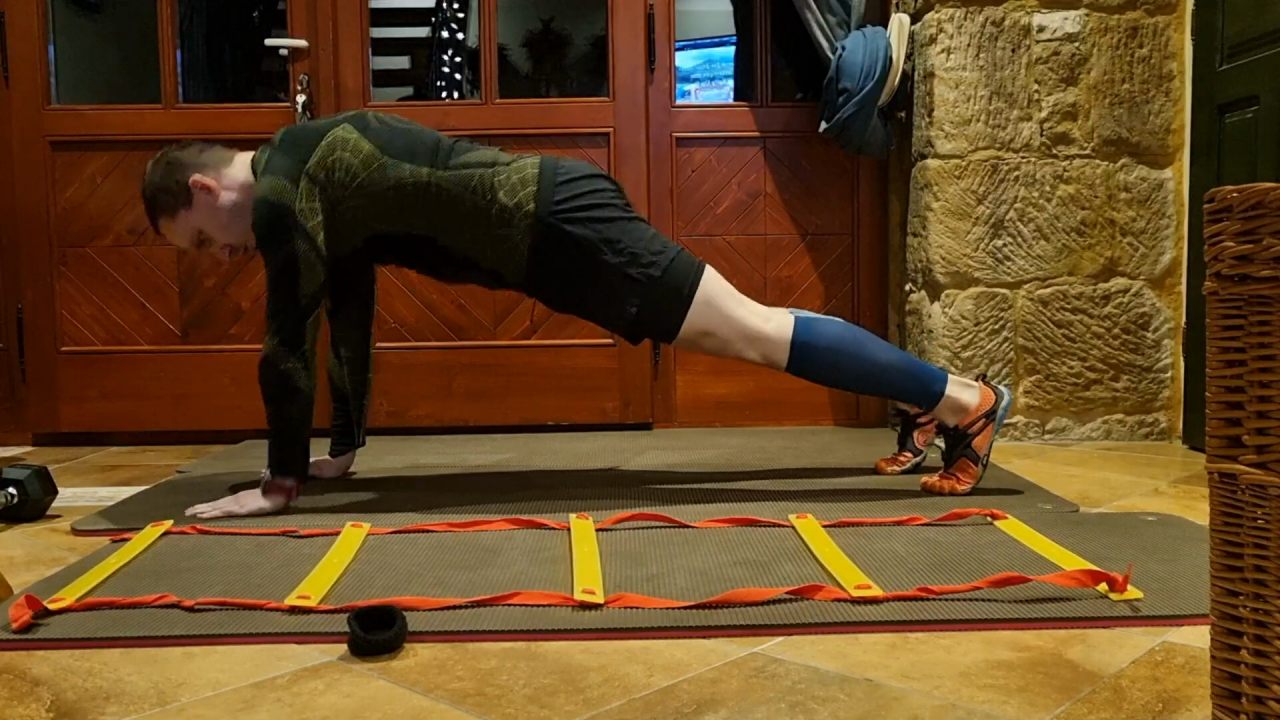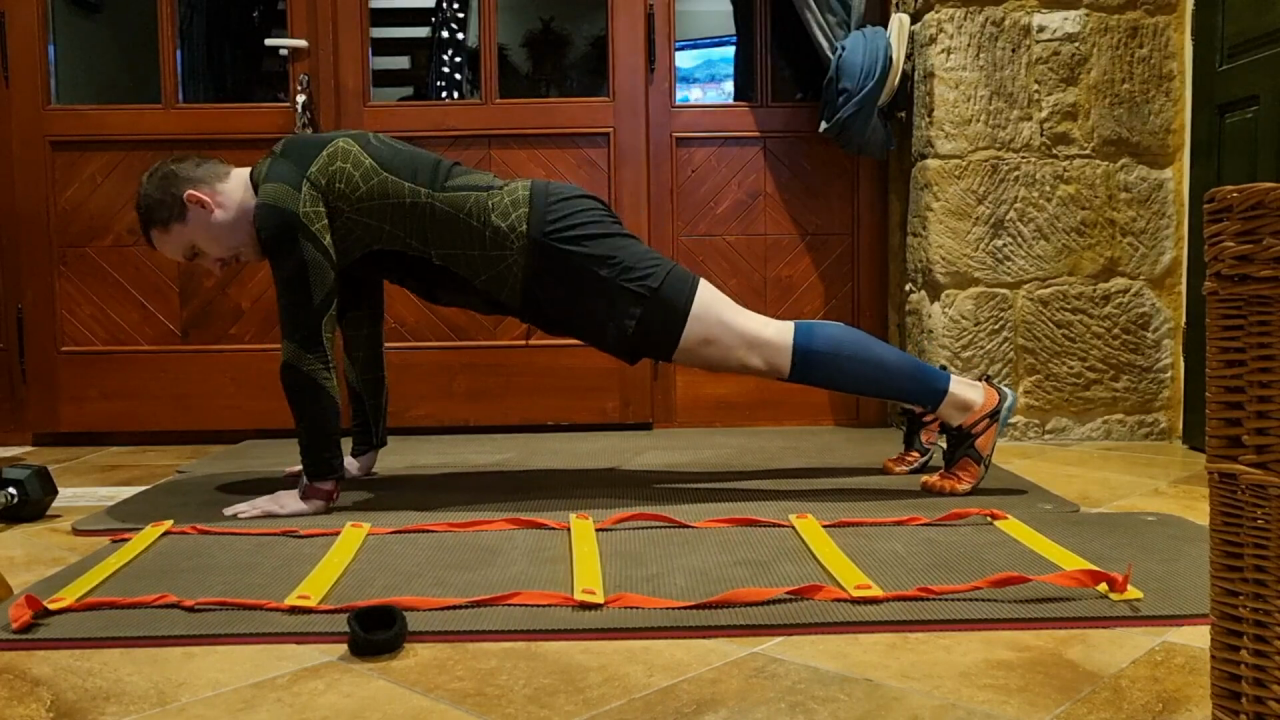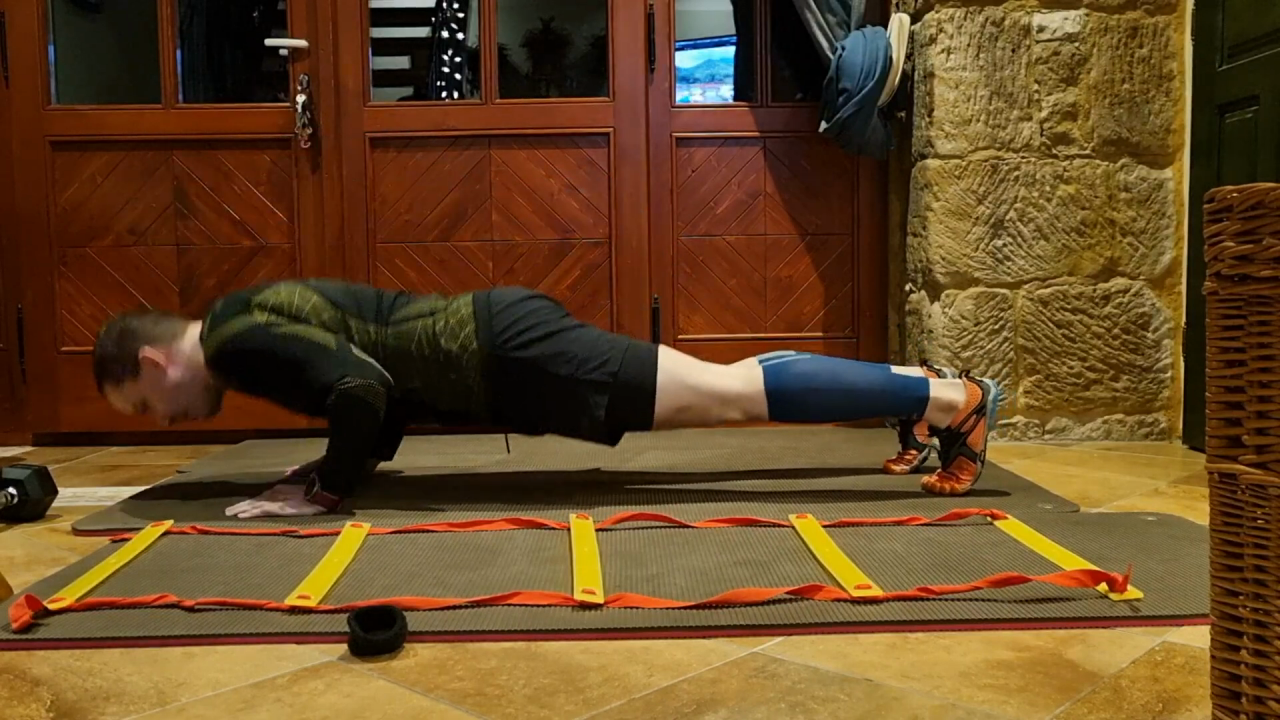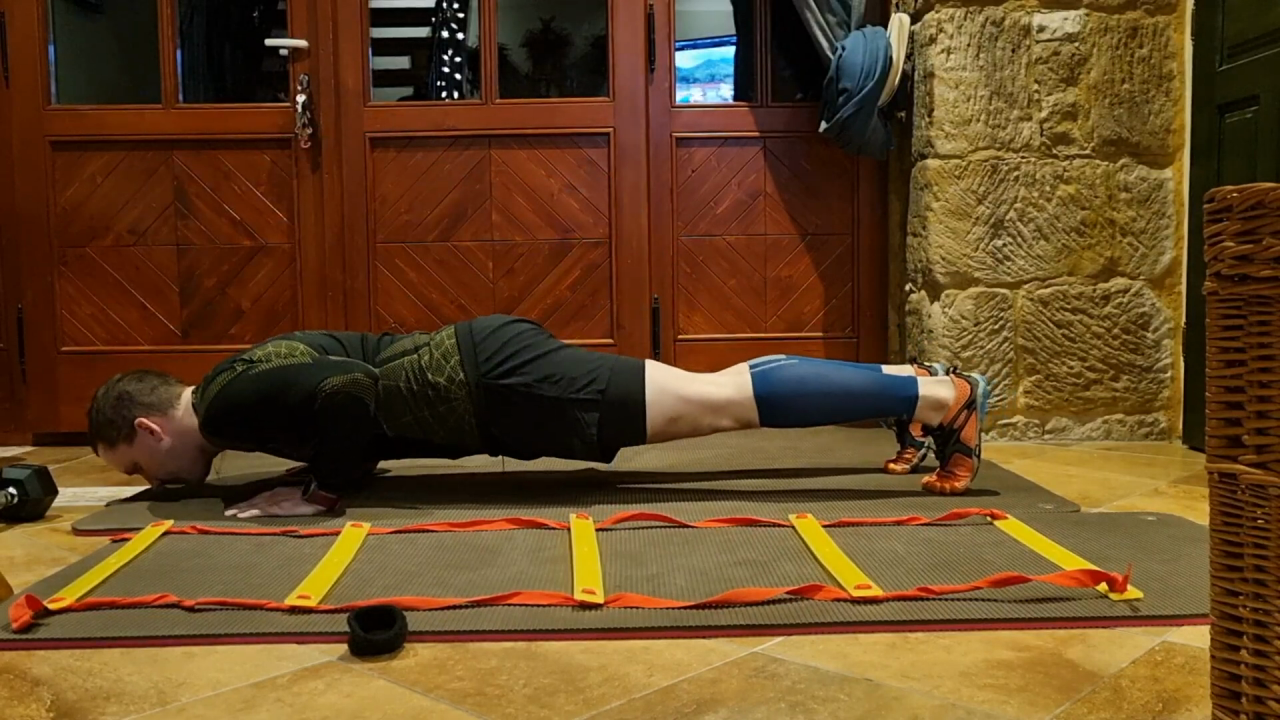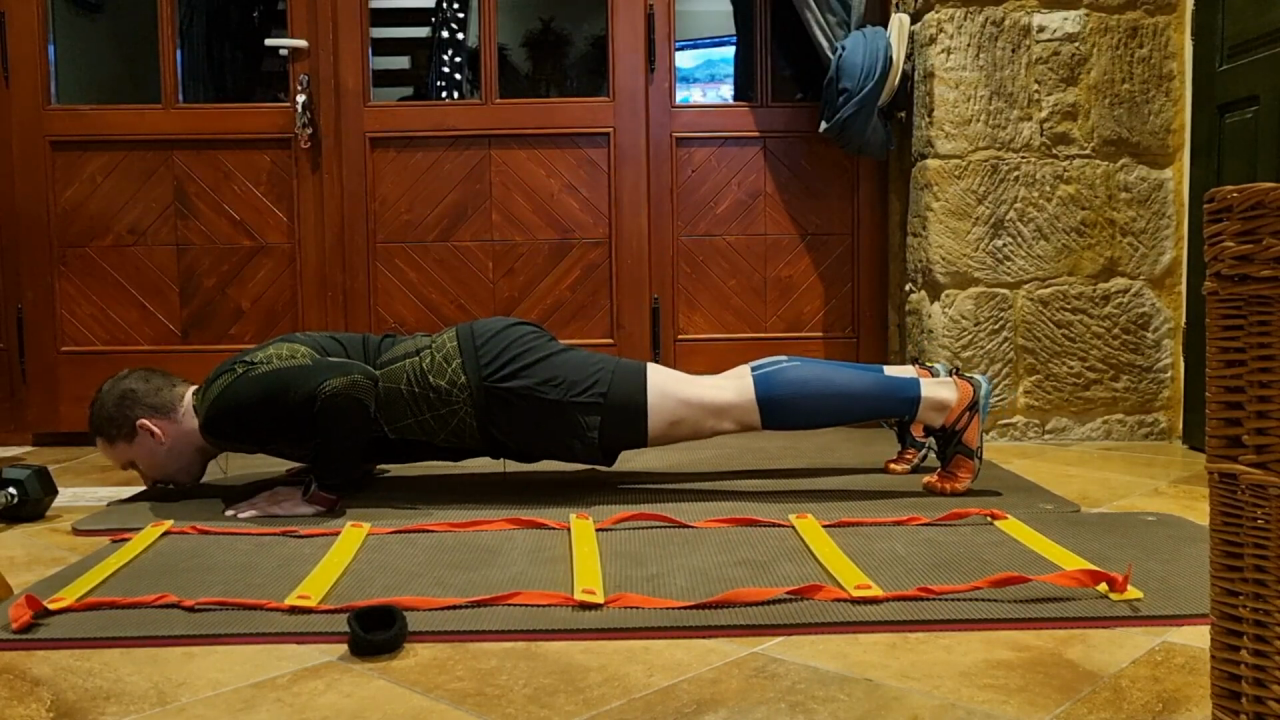
dt=1s
person 1, frame 1
left shoulder: (279, 193)
right shoulder: (313, 170)
left elbow: (287, 343)
right elbow: (347, 312)
left wrist: (281, 482)
right wrist: (342, 448)
left hip: (550, 226)
right hip: (547, 207)
left knee: (753, 333)
right knee: (752, 327)
left ankle: (962, 401)
right ankle: (924, 398)
person 1, frame 2
left shoulder: (281, 203)
right shoulder: (313, 185)
left elbow: (305, 350)
right elbow: (356, 320)
left wrist: (317, 483)
right wrist: (363, 449)
left hip: (548, 247)
right hip: (542, 241)
left knee: (755, 344)
right knee: (750, 345)
left ankle: (964, 399)
right ankle: (932, 397)
person 1, frame 3
left shoulder: (235, 340)
right shoulder: (251, 315)
left elbow: (362, 387)
left wrist: (325, 488)
right wrist: (345, 461)
left hip: (503, 355)
right hip: (495, 335)
left knee: (728, 395)
right knee: (727, 385)
left ankle: (950, 398)
right ankle: (919, 384)
person 1, frame 4
left shoulder: (228, 400)
right shoulder: (248, 380)
left elbow: (349, 388)
left wrist: (323, 490)
right wrist: (327, 463)
left hip: (493, 380)
right hip: (486, 367)
left knee: (717, 403)
right knee: (716, 397)
left ankle: (939, 395)
right ankle: (913, 387)
person 1, frame 5
left shoulder: (229, 400)
right shoulder: (249, 378)
left elbow: (350, 390)
left wrist: (322, 490)
right wrist: (323, 463)
left hip: (493, 383)
right hip: (486, 367)
left knee: (717, 408)
right knee: (716, 398)
left ankle: (942, 399)
right ankle: (911, 386)
